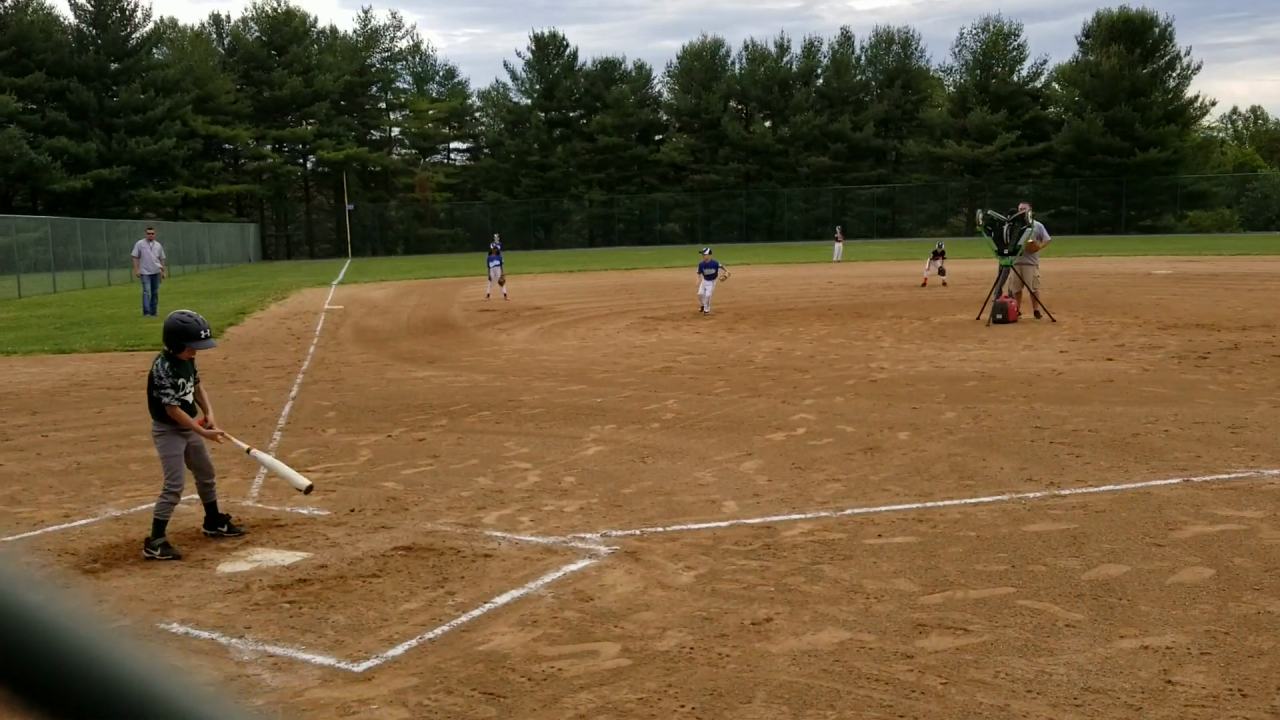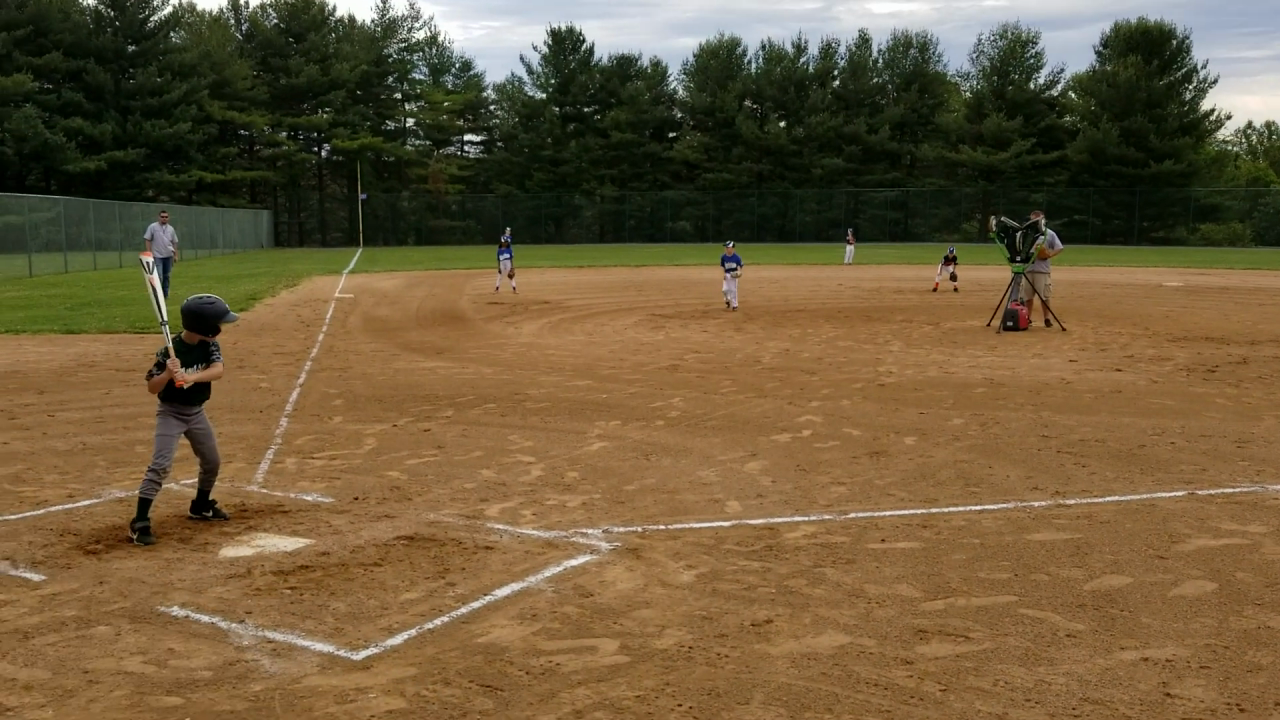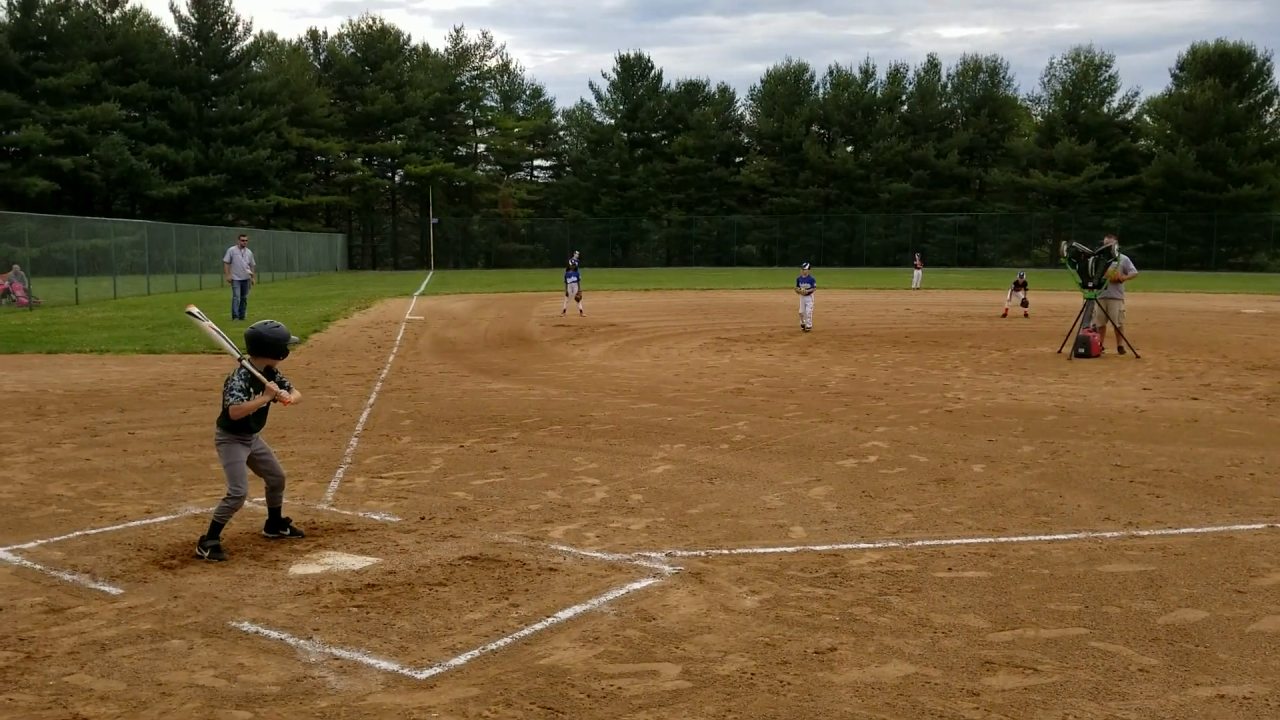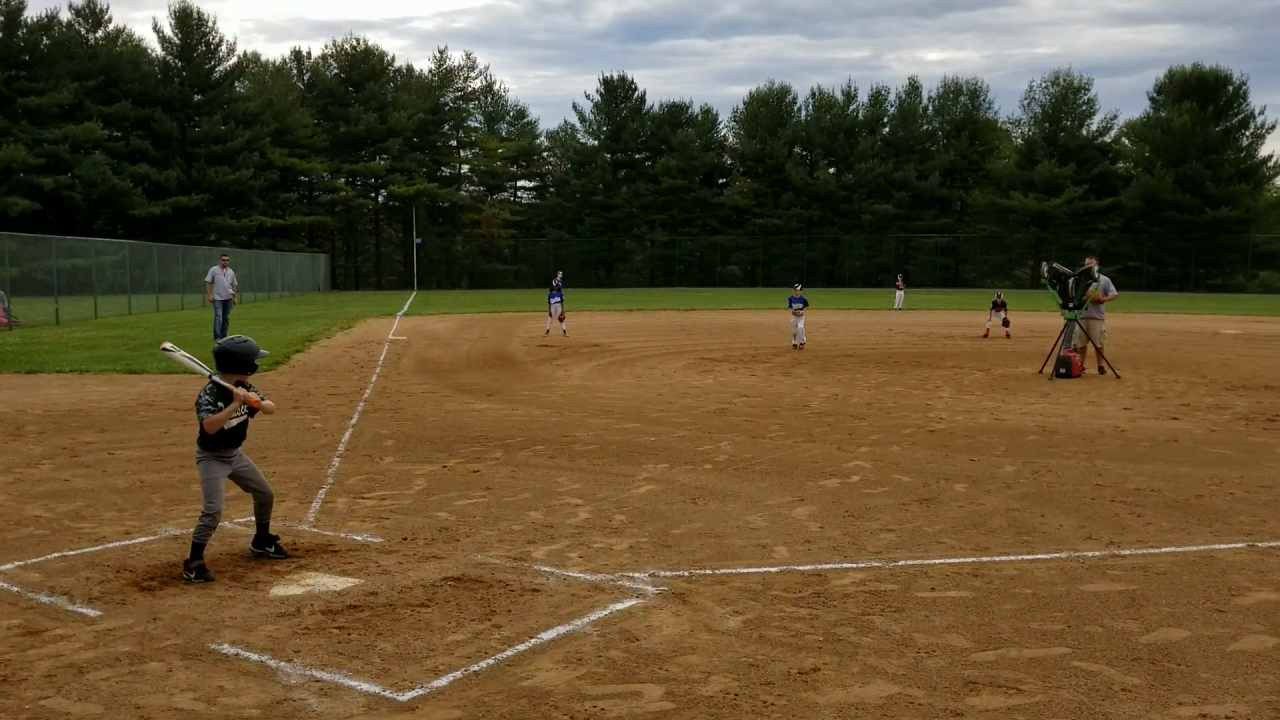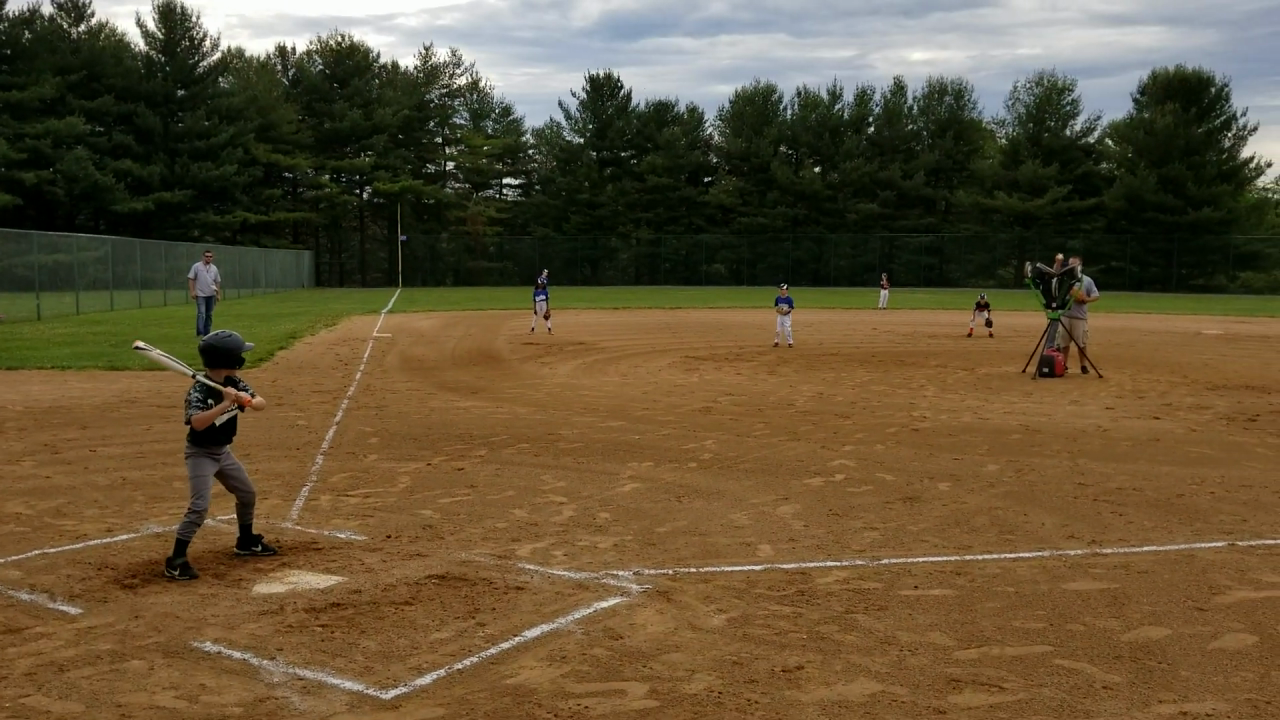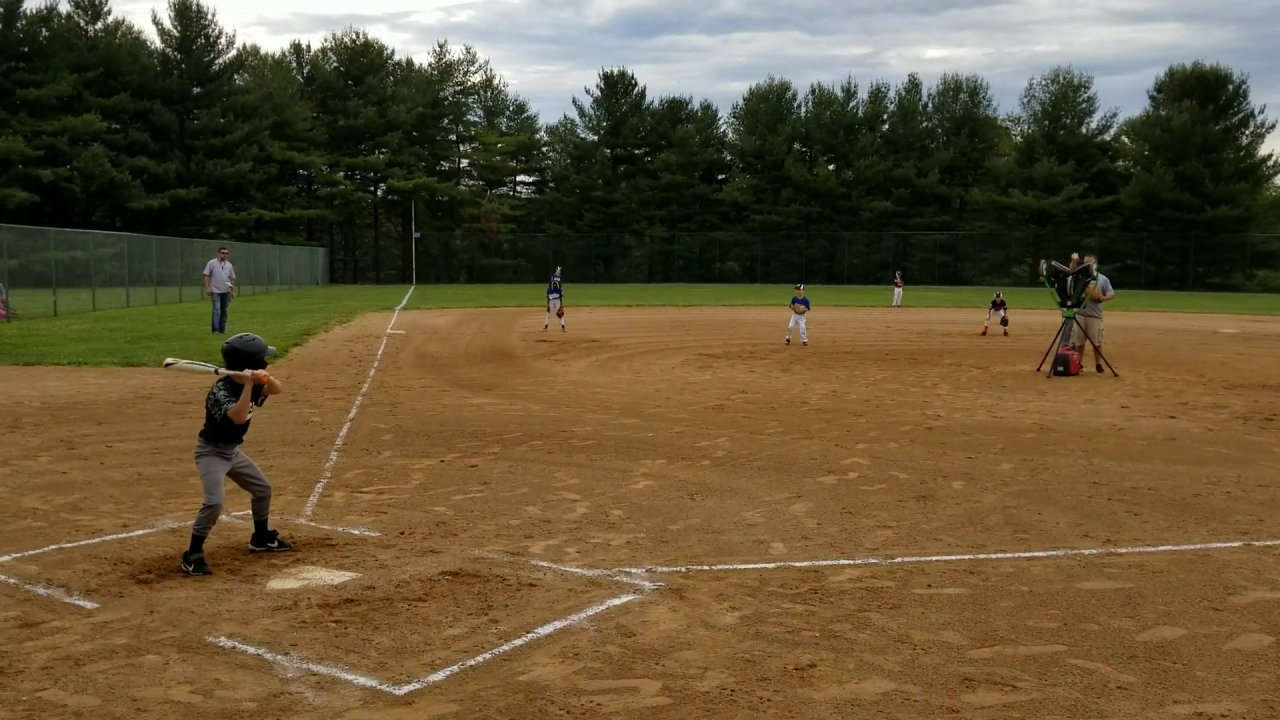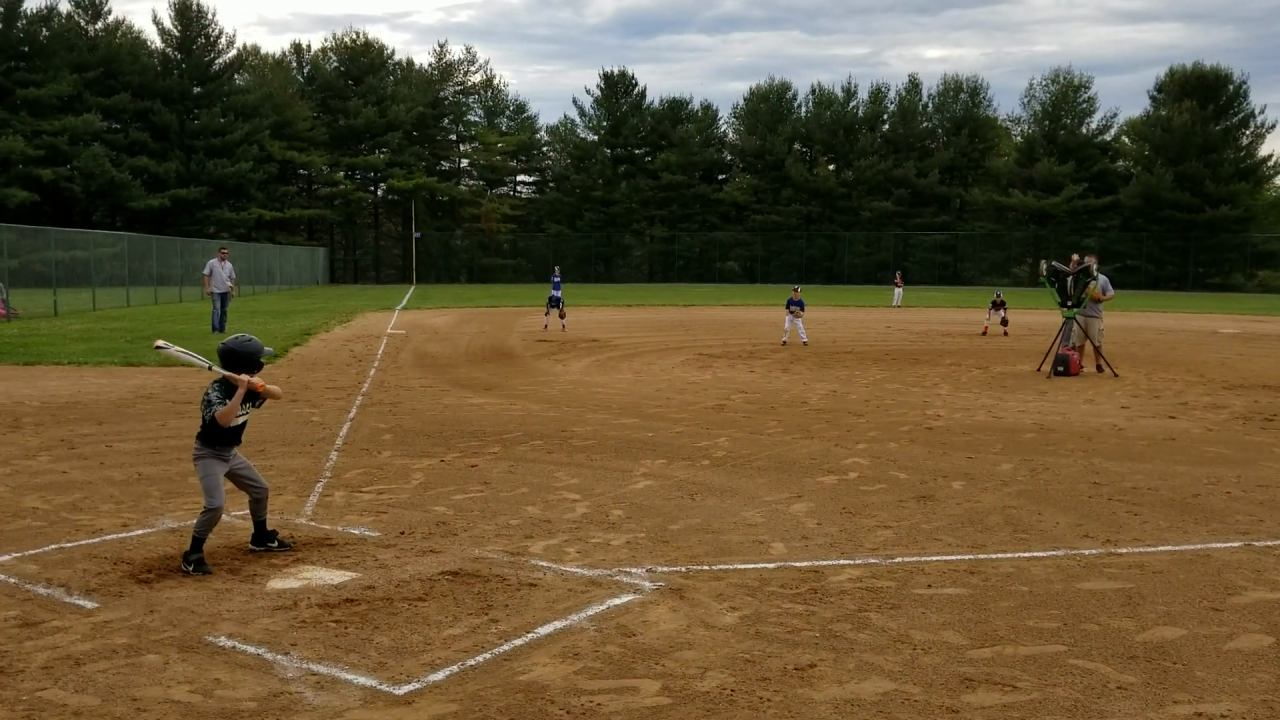
dt=0.5s
person 1, frame 1
left shoulder: (187, 359)
right shoulder: (163, 368)
left elbow: (197, 386)
right elbow: (172, 409)
left wrist: (208, 411)
right wrist: (202, 432)
left hip: (190, 428)
right hip: (168, 430)
left knee: (206, 473)
right knee: (174, 485)
left ankle: (214, 522)
right ankle: (155, 541)
person 1, frame 2
left shoulder: (210, 345)
right shoulder: (170, 351)
left elbow: (218, 370)
right elbow: (152, 388)
left wrist: (191, 376)
right wrist: (168, 374)
left hip: (196, 412)
right hip: (170, 413)
left knee: (212, 461)
right knee: (160, 465)
left ankle: (201, 506)
right ankle: (139, 522)
person 1, frame 3
left shoulder: (270, 373)
right shoulder: (240, 378)
left elbow: (297, 393)
right elbow: (234, 412)
left wrist: (287, 397)
right wrist: (265, 397)
left hip: (251, 437)
right hip: (230, 439)
left knee: (276, 478)
right knee: (238, 492)
left ankle: (275, 525)
right ankle: (208, 541)
person 1, frame 4
left shoulder: (244, 387)
right shoulder: (209, 394)
left elbow: (272, 409)
right elbow: (209, 427)
left wrist: (255, 401)
right wrist: (234, 404)
left hip: (235, 454)
right hip: (211, 457)
left knee: (264, 494)
right knee: (213, 510)
left ankle: (262, 542)
right ankle: (194, 562)
person 1, frame 5
left shoulder: (233, 383)
right shoulder: (198, 391)
left elbow: (261, 403)
right elbow: (197, 423)
left wrist: (248, 400)
right wrist: (225, 403)
left hip: (223, 452)
right hip: (200, 454)
left knee: (247, 494)
right knee: (199, 506)
left ankle: (246, 542)
right ankle: (176, 561)
person 1, frame 6
left shoulder: (249, 382)
right shoulder: (220, 390)
left elbow: (277, 389)
right elbow: (239, 417)
left wrist: (266, 378)
right wrist: (248, 385)
left hip: (232, 450)
right hip: (211, 451)
left knee: (263, 489)
right knee: (214, 502)
left ankle: (261, 538)
right ankle: (192, 555)
person 1, frame 7
left shoulder: (247, 387)
right shoulder: (215, 391)
left elbow: (278, 394)
right elbow: (223, 420)
left wrist: (261, 387)
right wrist: (241, 390)
left hip: (230, 452)
right hip: (208, 454)
left knee: (260, 490)
right knee: (215, 505)
left ankle: (261, 538)
right ankle: (192, 555)
